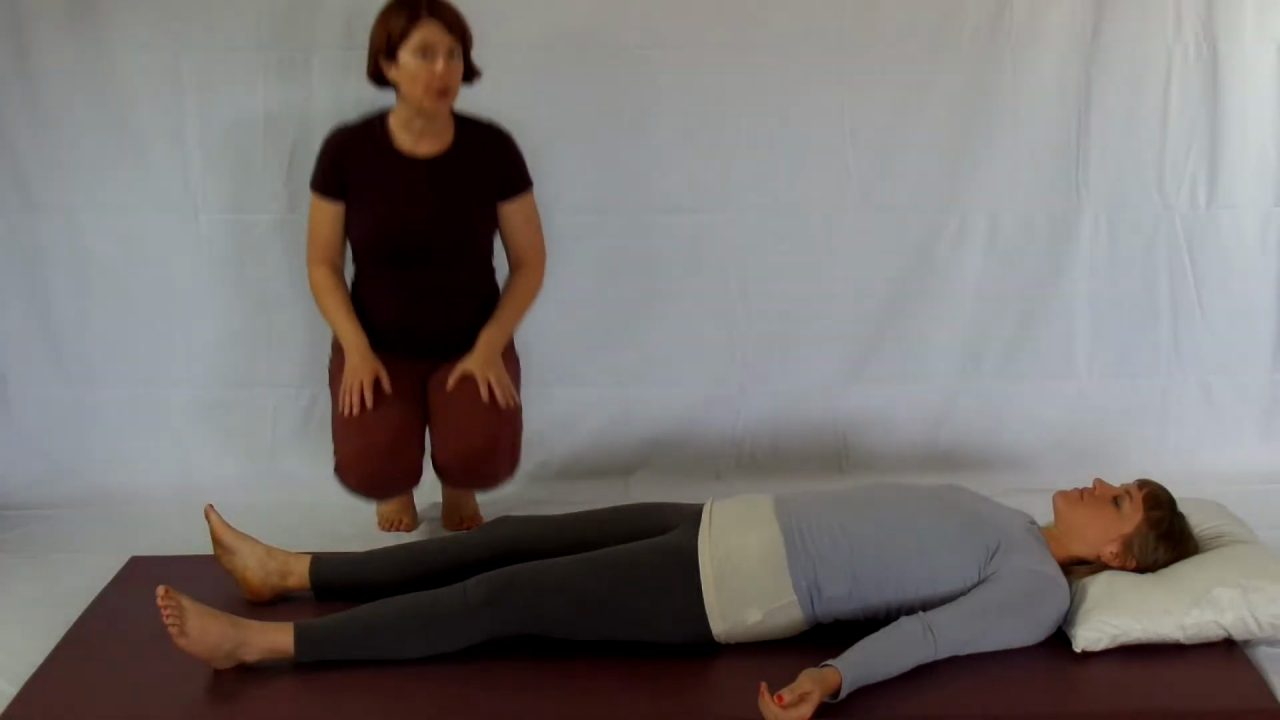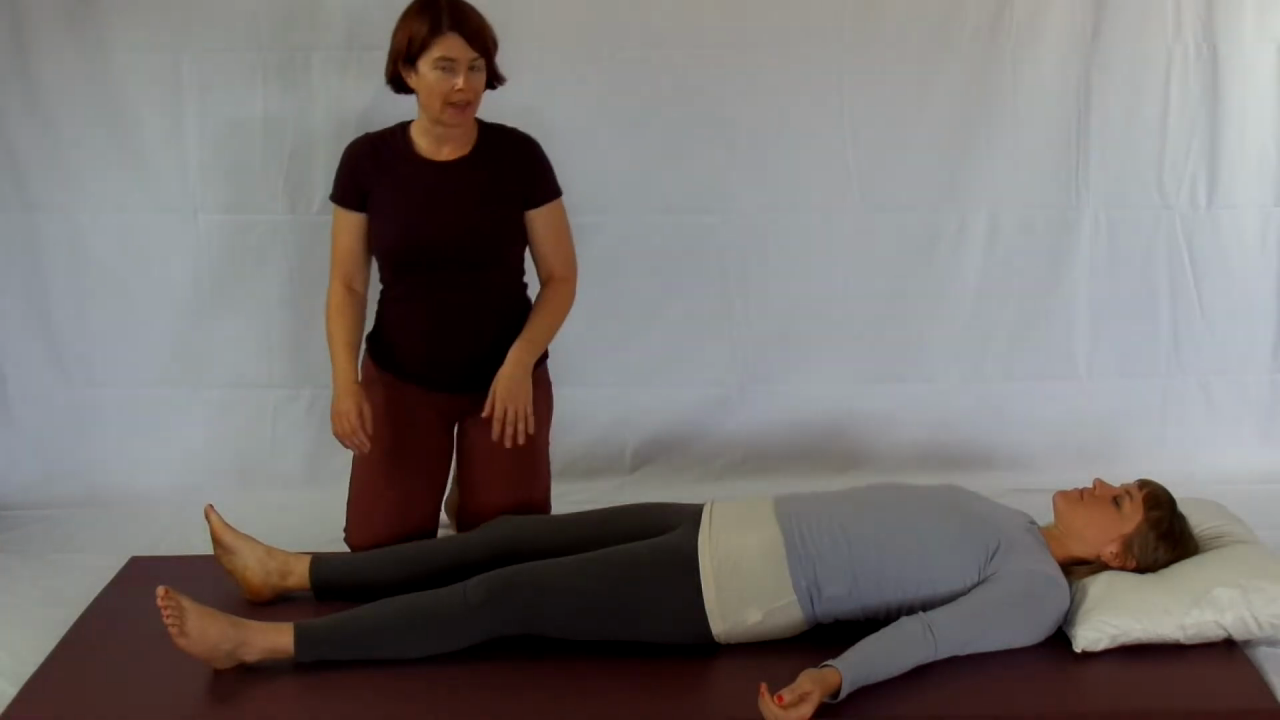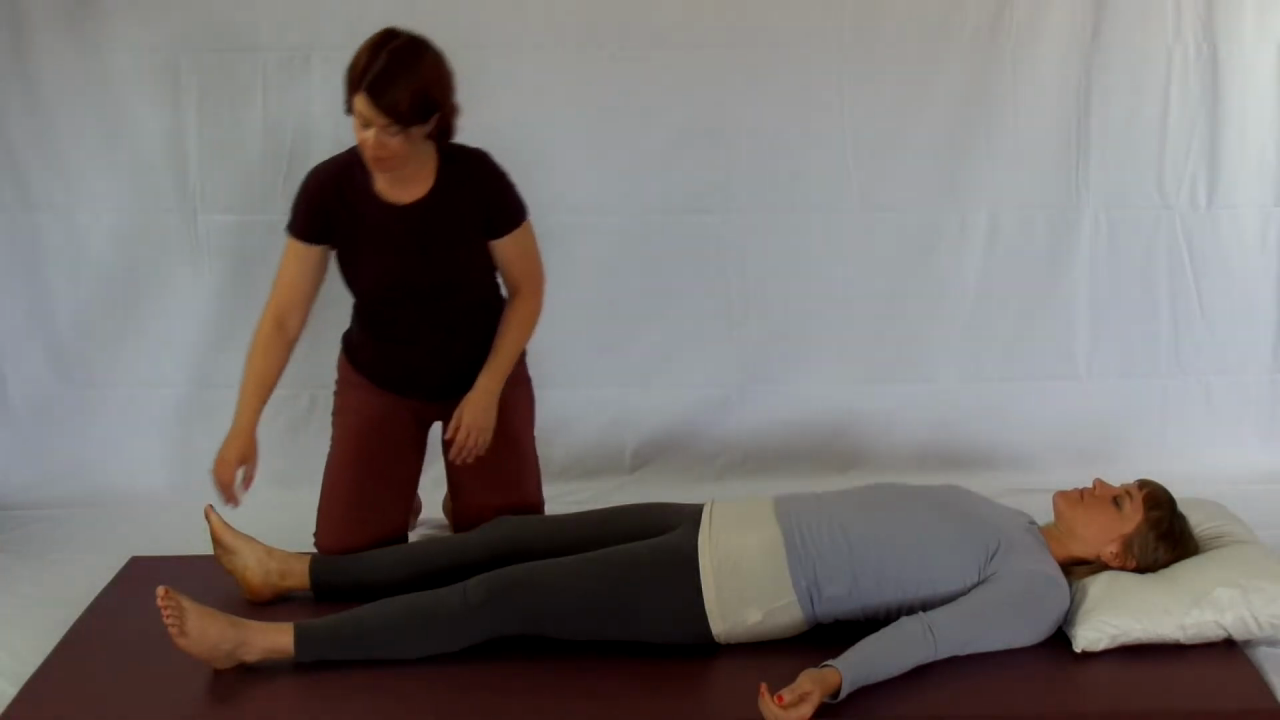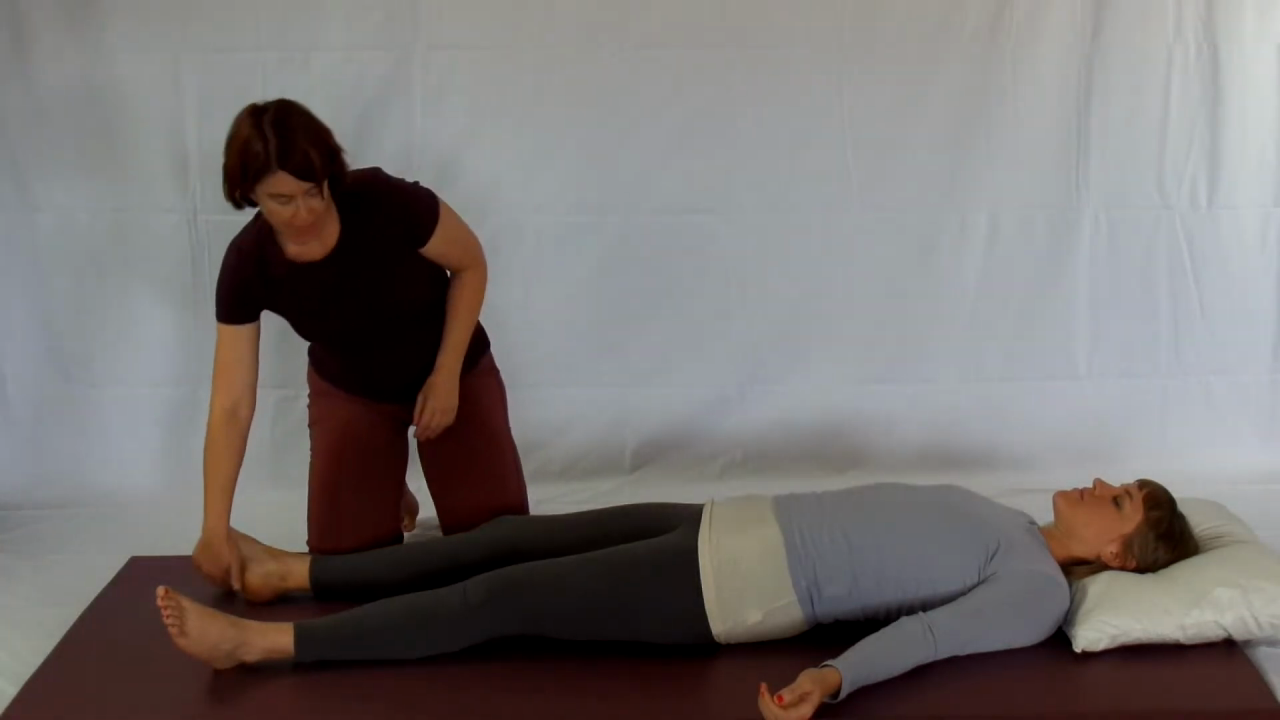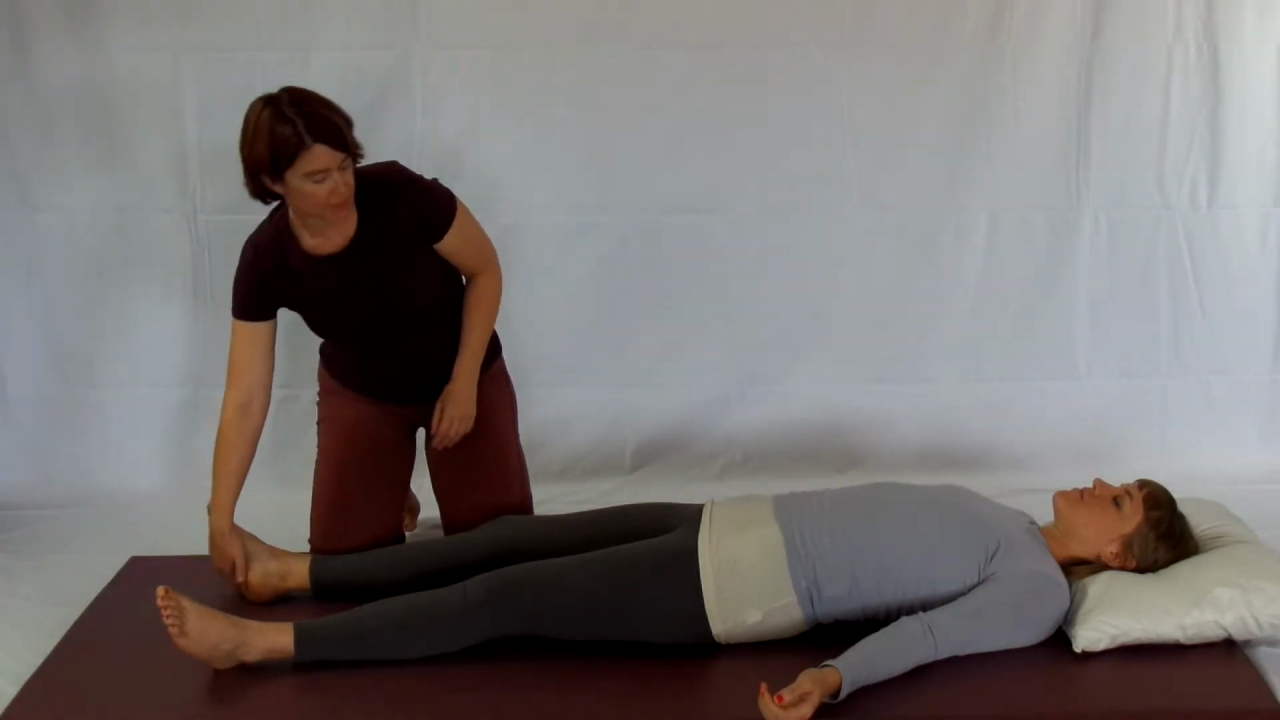
dt=0.5s
person 1, frame 1
left shoulder: (1038, 592)
right shoulder: (1009, 530)
left elbow: (928, 629)
left hip: (736, 588)
right hip: (733, 527)
left knee: (502, 599)
right knee: (509, 537)
right ankle: (285, 569)
person 1, frame 2
left shoulder: (1038, 592)
right shoulder: (1013, 529)
left elbow: (929, 632)
left hip: (740, 591)
right hip: (732, 527)
left knee: (503, 600)
right knee: (511, 539)
right ankle: (287, 571)
person 1, frame 3
left shoulder: (1039, 594)
right shoulder: (1013, 528)
left elbow: (929, 633)
left hip: (738, 591)
right hip: (732, 529)
left knee: (502, 601)
right knee: (509, 538)
right ankle: (290, 571)
person 1, frame 4
left shoulder: (1037, 592)
right shoulder: (1006, 527)
left elbow: (928, 631)
left hip: (740, 589)
right hip: (732, 526)
left knee: (501, 599)
right knee: (507, 539)
right ankle: (287, 569)
person 1, frame 5
left shoulder: (1038, 593)
right shoulder: (1008, 528)
left elbow: (929, 632)
left hip: (737, 591)
right hip: (731, 529)
left knee: (502, 601)
right knee: (507, 538)
right ankle: (289, 570)
person 2, frame 1
left shoulder: (493, 149)
right shoulder: (347, 150)
left elbow: (529, 263)
right elbow: (323, 263)
left wrist: (488, 346)
right wrist: (354, 345)
left hip: (468, 349)
right hip: (380, 349)
left knee: (482, 457)
right knee: (368, 471)
left ankle: (455, 479)
right ankle: (401, 475)
person 2, frame 2
left shoulder: (518, 156)
right shoulder: (368, 160)
left elbow: (560, 278)
right elbow: (347, 283)
left wrist: (520, 362)
right wrist: (345, 380)
left hip: (500, 377)
right hip: (399, 379)
right knee: (379, 542)
left ankle: (472, 482)
right ankle: (422, 477)
person 2, frame 3
left shoulder: (478, 179)
right shoulder: (327, 189)
left elbow: (527, 290)
right elbow: (284, 316)
left wrist: (487, 391)
right wrist: (244, 428)
left hip: (482, 374)
right hip: (378, 383)
right knee: (348, 548)
left ankle: (461, 497)
right ankle: (398, 493)
person 2, frame 4
left shoulder: (384, 202)
right shoulder: (248, 264)
left elbow: (470, 266)
right elbow: (231, 405)
left wrist: (445, 375)
right wrist: (215, 529)
left hip: (452, 373)
right hip: (348, 393)
right knee: (344, 555)
right ankle: (385, 493)
person 2, frame 5
left shoulder: (400, 194)
right shoulder: (266, 259)
left elbow: (484, 271)
right elbow: (245, 400)
left wrist: (463, 382)
right wrist: (221, 521)
left hip: (459, 376)
right hip: (359, 393)
right knee: (344, 553)
right ankle: (390, 494)
